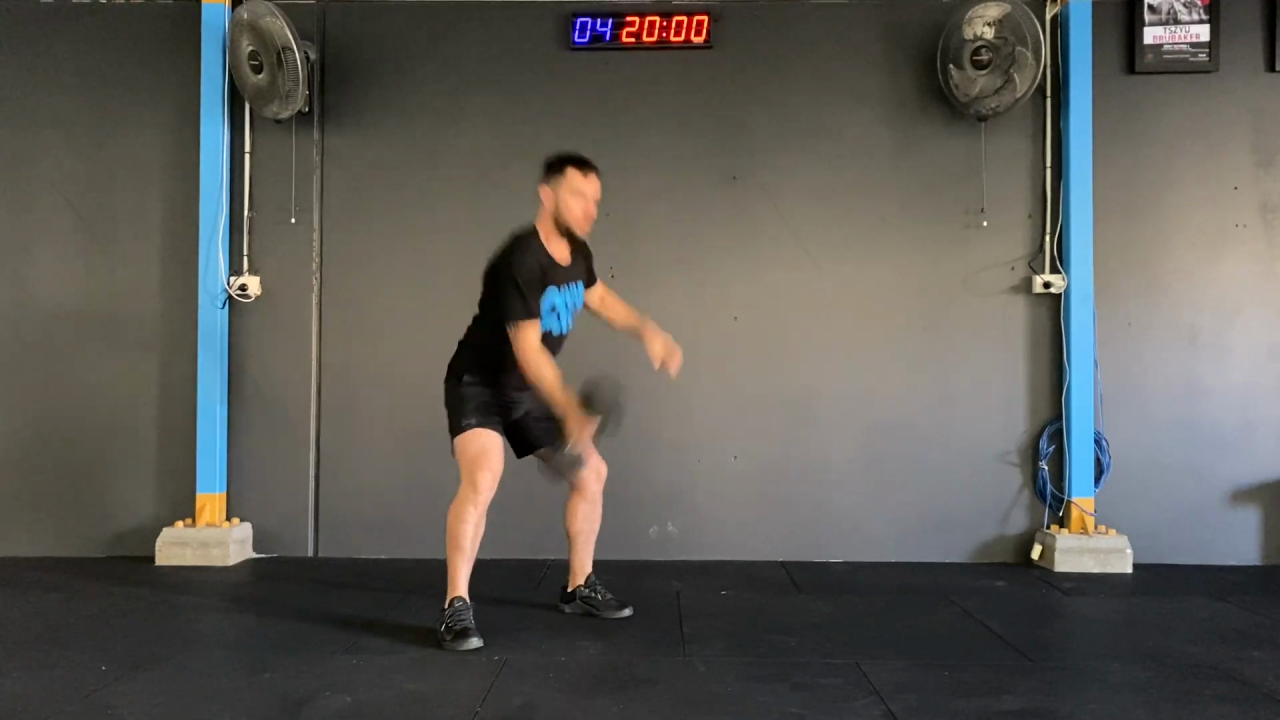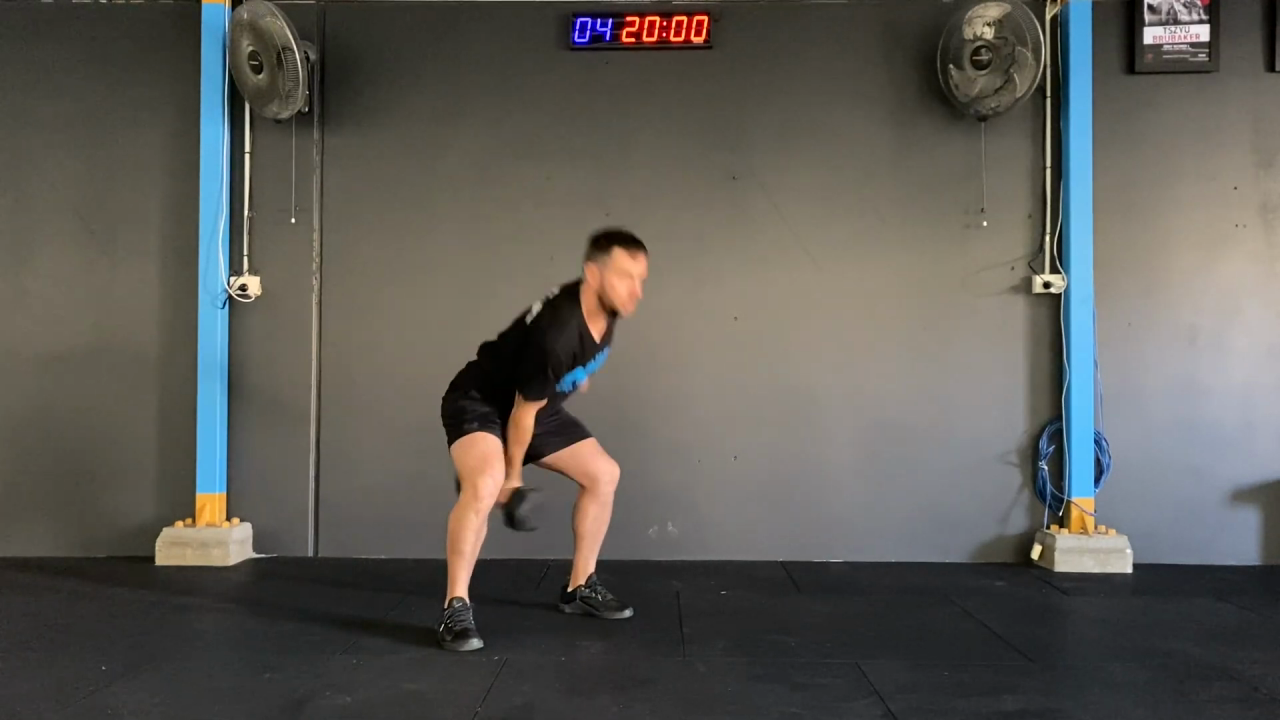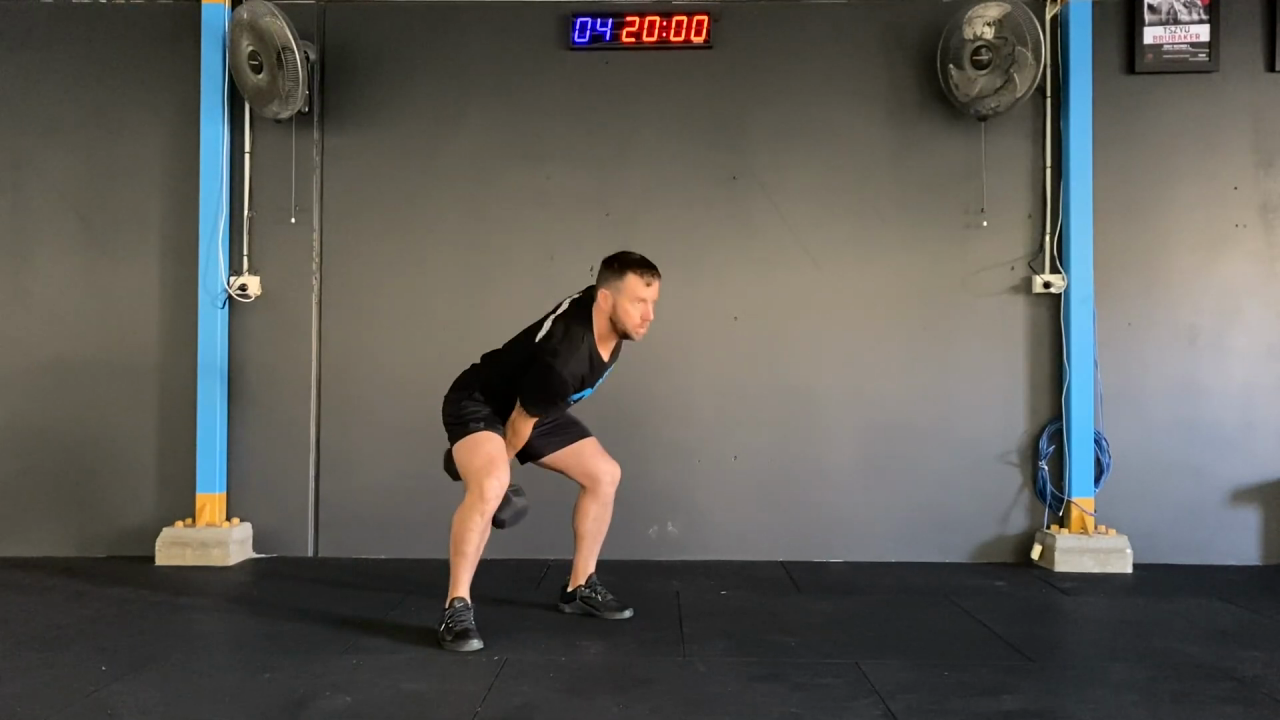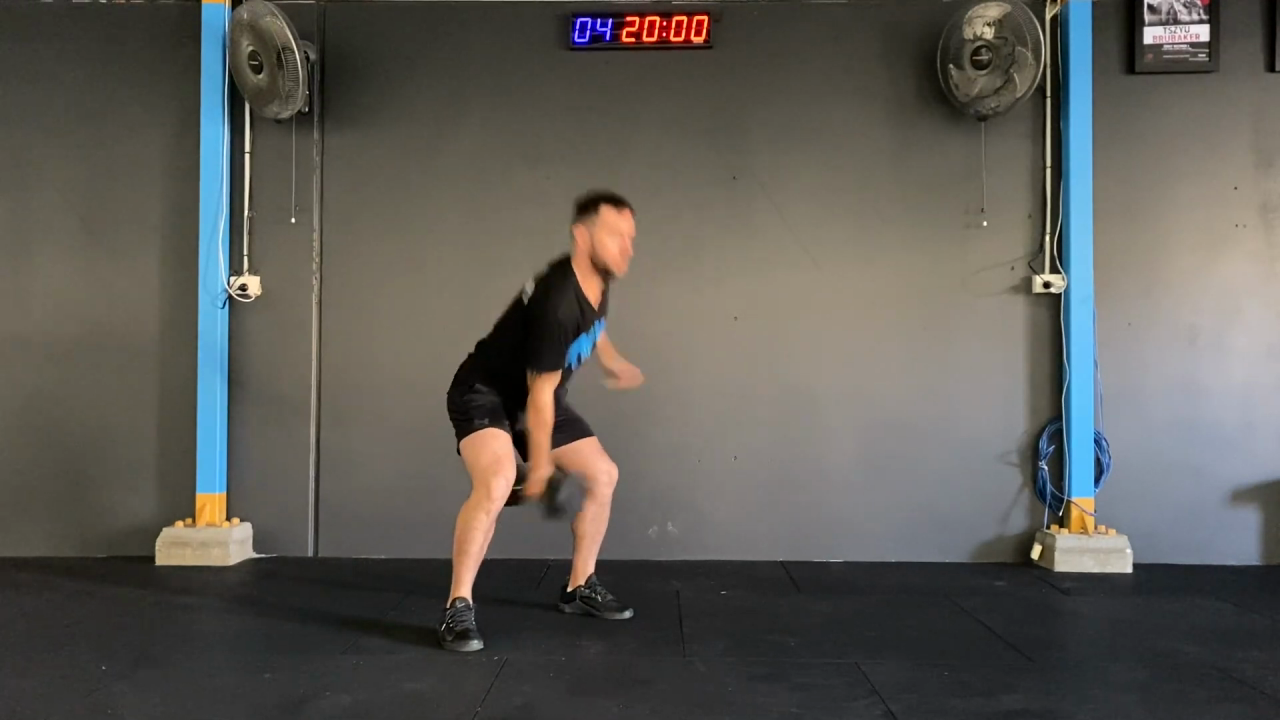
dt=0.2s
person 1, frame 1
left shoulder: (577, 252)
right shoulder: (519, 261)
left elbow: (599, 299)
right elbow: (527, 351)
left wrist: (649, 333)
right wrist: (574, 415)
left hip: (536, 385)
right hip: (480, 382)
left knee: (591, 475)
right knee: (482, 482)
left ankle: (580, 587)
right ankle: (456, 606)
person 1, frame 2
left shoulder: (601, 302)
right shoulder: (555, 336)
right elbow: (524, 414)
left wrist: (578, 378)
right wrist: (511, 473)
left hip: (536, 401)
right hip: (479, 402)
left knee: (604, 475)
right knee: (485, 485)
left ankle: (579, 586)
right ankle: (456, 607)
person 1, frame 3
left shoulder: (602, 311)
right shoulder: (564, 359)
right elbow: (519, 421)
right wrist: (501, 459)
left hip: (533, 405)
right hip: (479, 403)
left knee: (604, 475)
right knee: (489, 485)
left ankle: (580, 586)
right ankle: (456, 608)
person 1, frame 4
left shoulder: (596, 280)
right shoulder: (555, 293)
right elbow: (540, 394)
left wrist: (612, 362)
right wrist: (540, 466)
left hip: (536, 396)
right hip: (485, 395)
left knee: (602, 475)
right knee: (495, 484)
left ankle: (579, 586)
right ankle: (458, 605)
